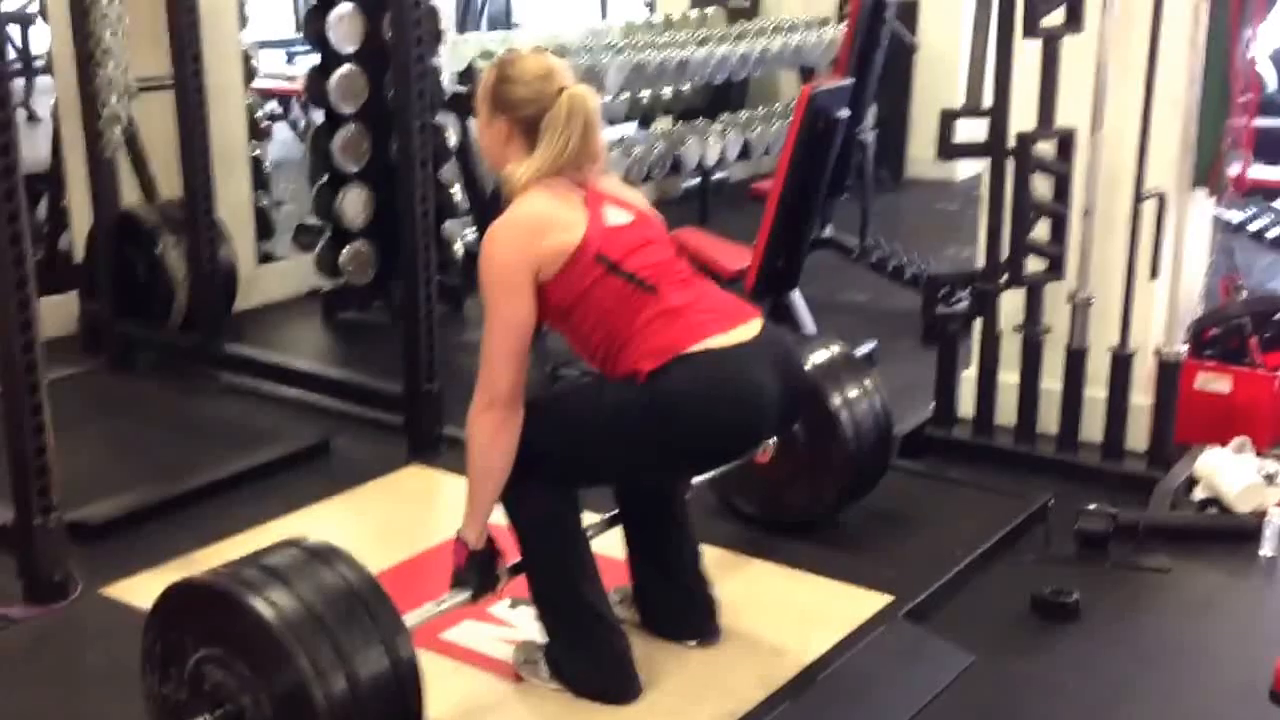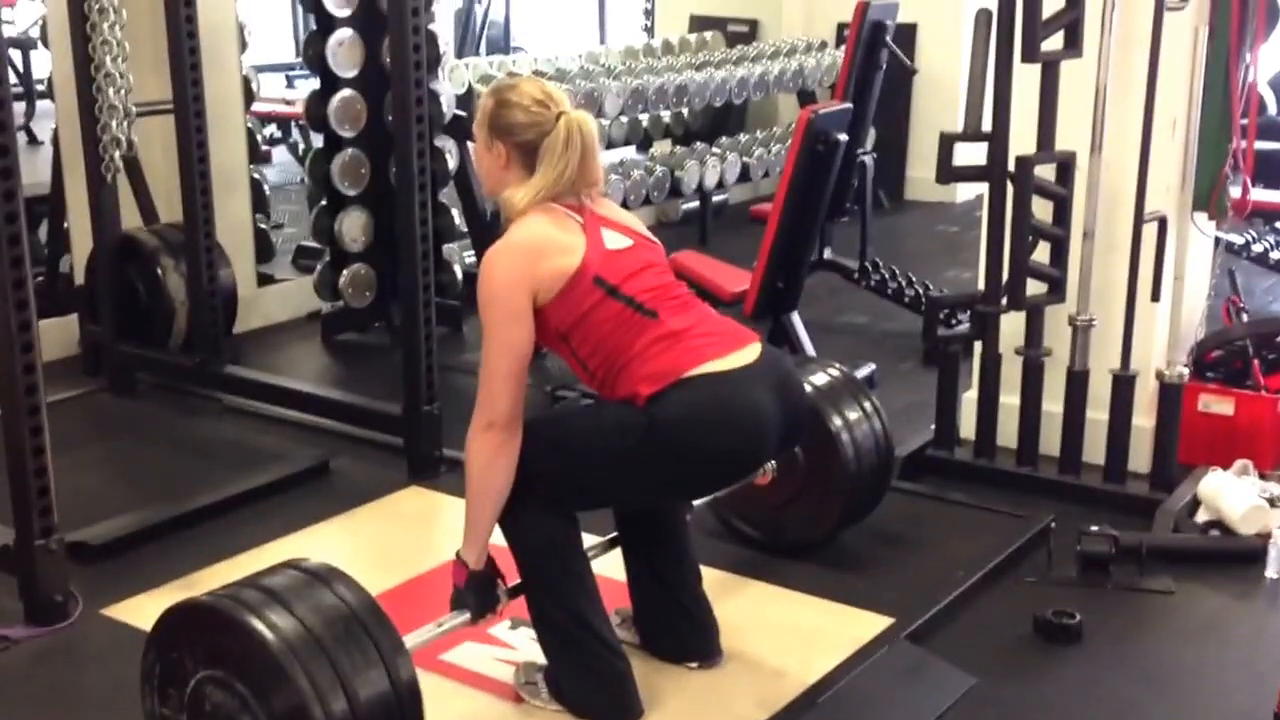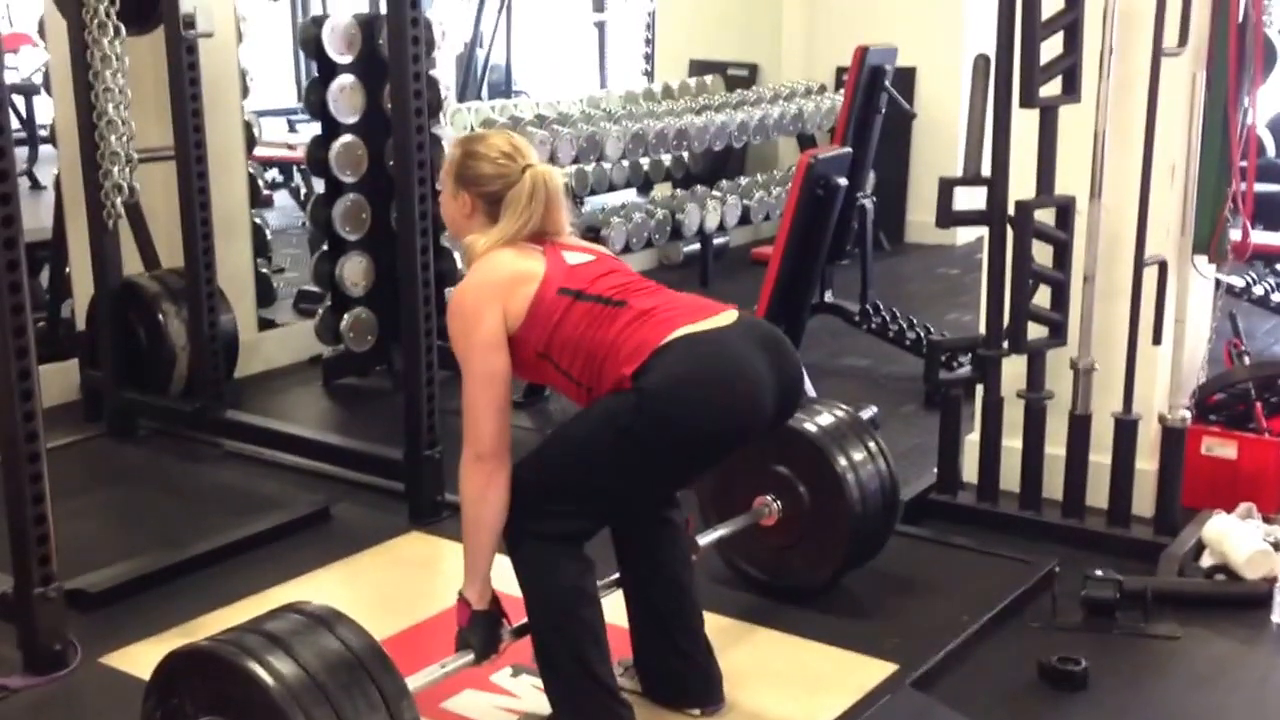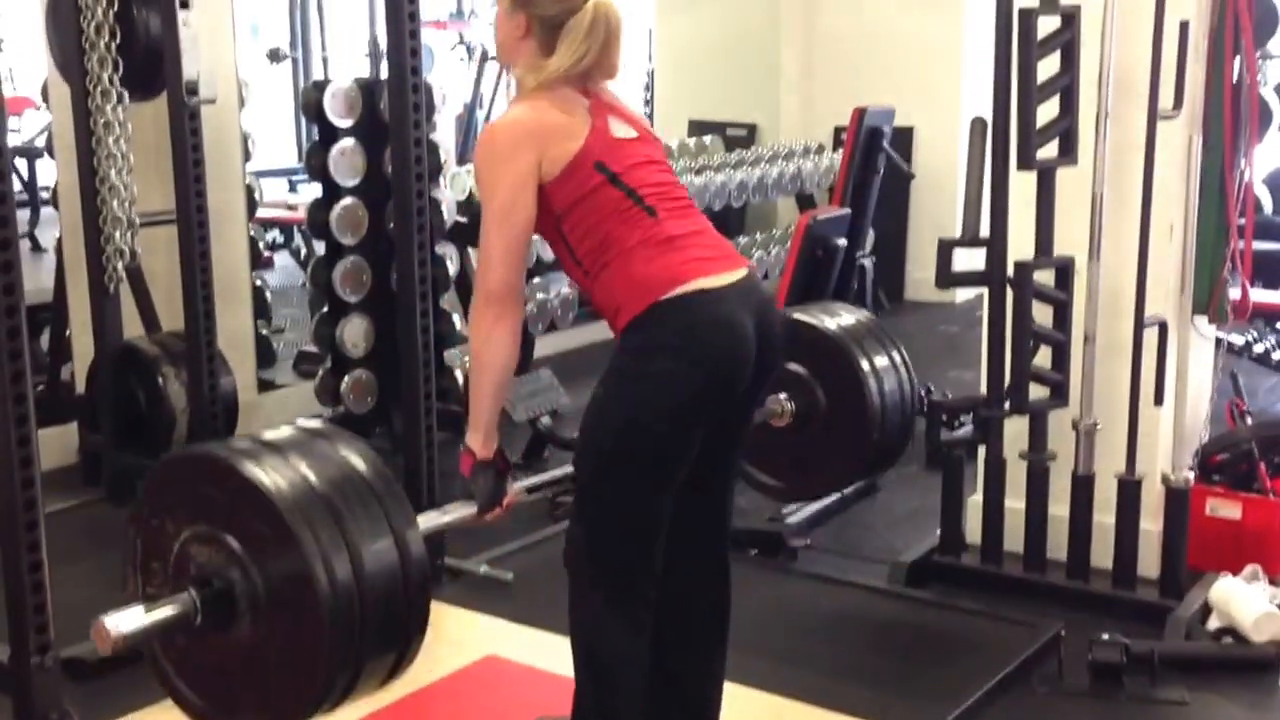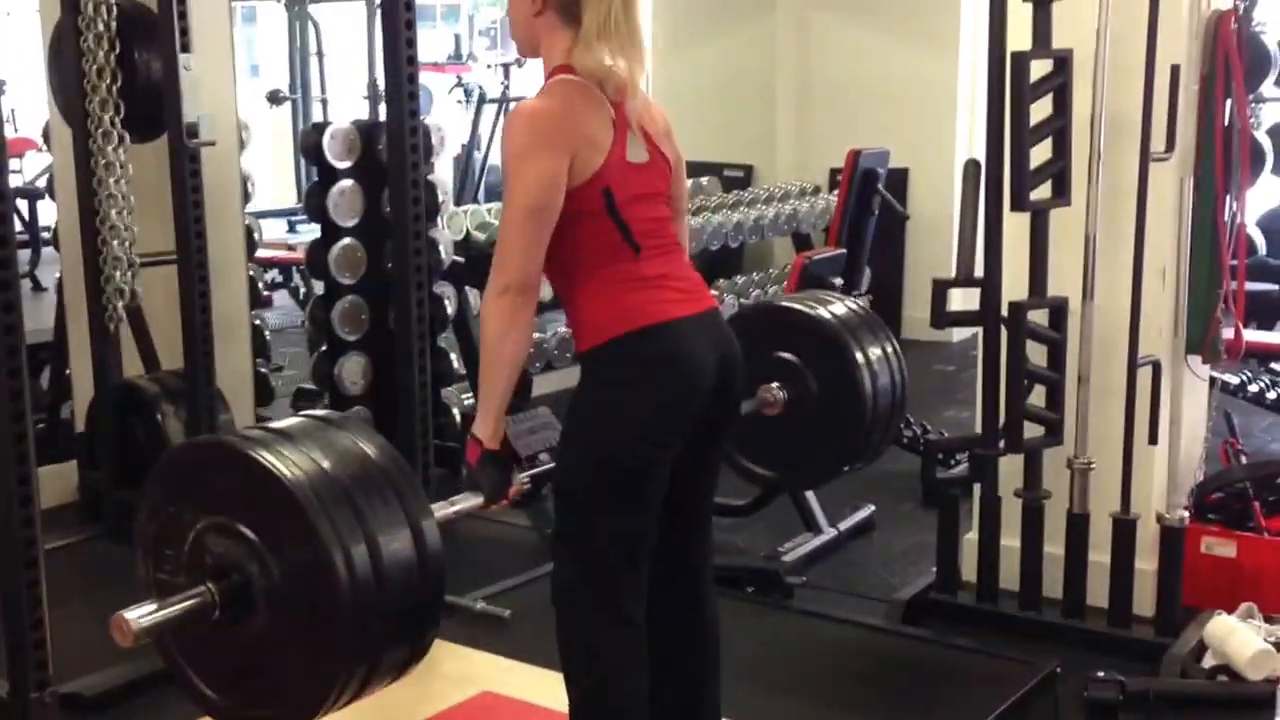
dt=1s
person 1, frame 1
left shoulder: (515, 232)
right shoulder: (612, 191)
left elbow: (498, 402)
left wrist: (474, 536)
left hip: (710, 393)
right hip: (772, 365)
left knee: (525, 452)
right knee: (630, 418)
left ankle: (592, 663)
right ankle: (677, 607)
person 1, frame 2
left shoulder: (514, 255)
right shoulder: (609, 214)
left elbow: (497, 424)
left wrist: (472, 558)
left hip: (709, 418)
right hip: (775, 390)
left knee: (524, 475)
right knee: (630, 442)
right ankle: (679, 630)
person 1, frame 3
left shoulder: (479, 292)
right shoulder: (571, 251)
left elbow: (486, 457)
left wrist: (476, 596)
left hip: (699, 385)
right hip: (769, 360)
left knee: (535, 515)
right knee: (632, 483)
person 1, frame 4
left shoulder: (517, 129)
right shoulder: (615, 111)
left elbow: (500, 301)
left wrist: (481, 446)
left hip: (679, 335)
right hip: (750, 313)
left knee: (607, 566)
right knee: (693, 546)
person 1, frame 5
left shoulder: (546, 116)
right shoulder: (642, 105)
left elbow: (514, 287)
left wrist: (487, 433)
left hip: (637, 366)
right hip: (709, 347)
left knee: (598, 597)
right knee: (680, 576)
